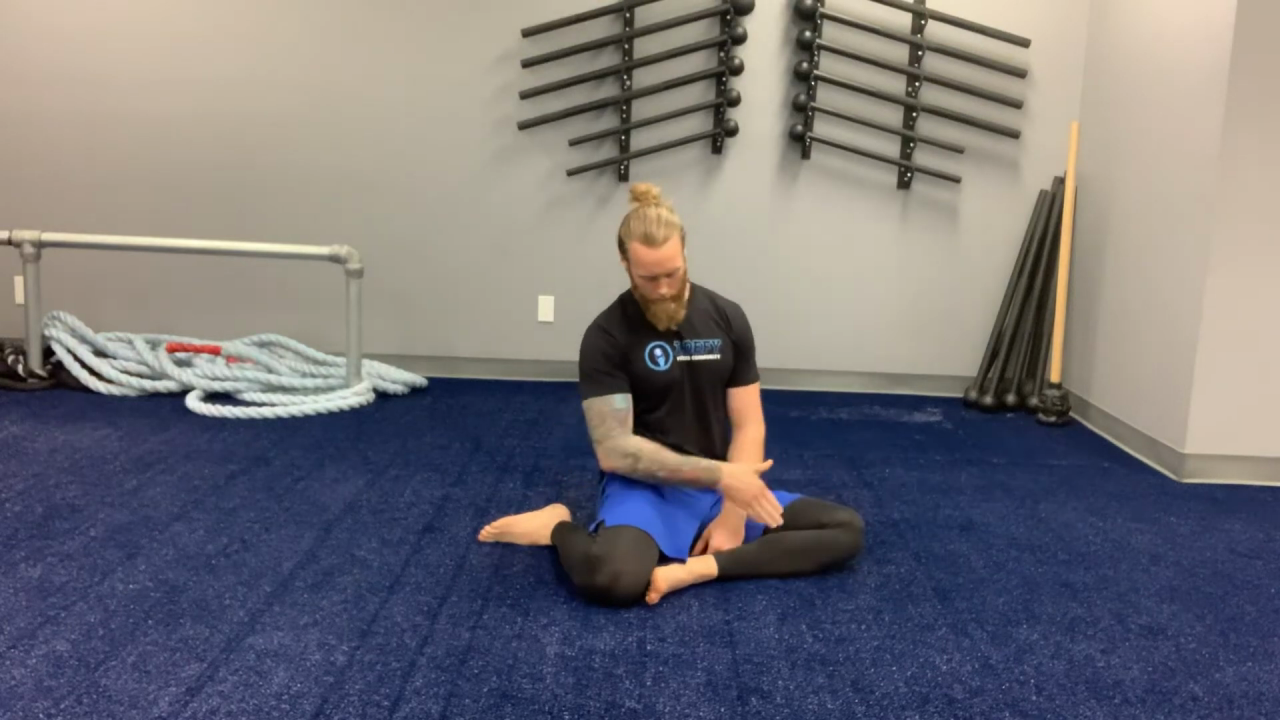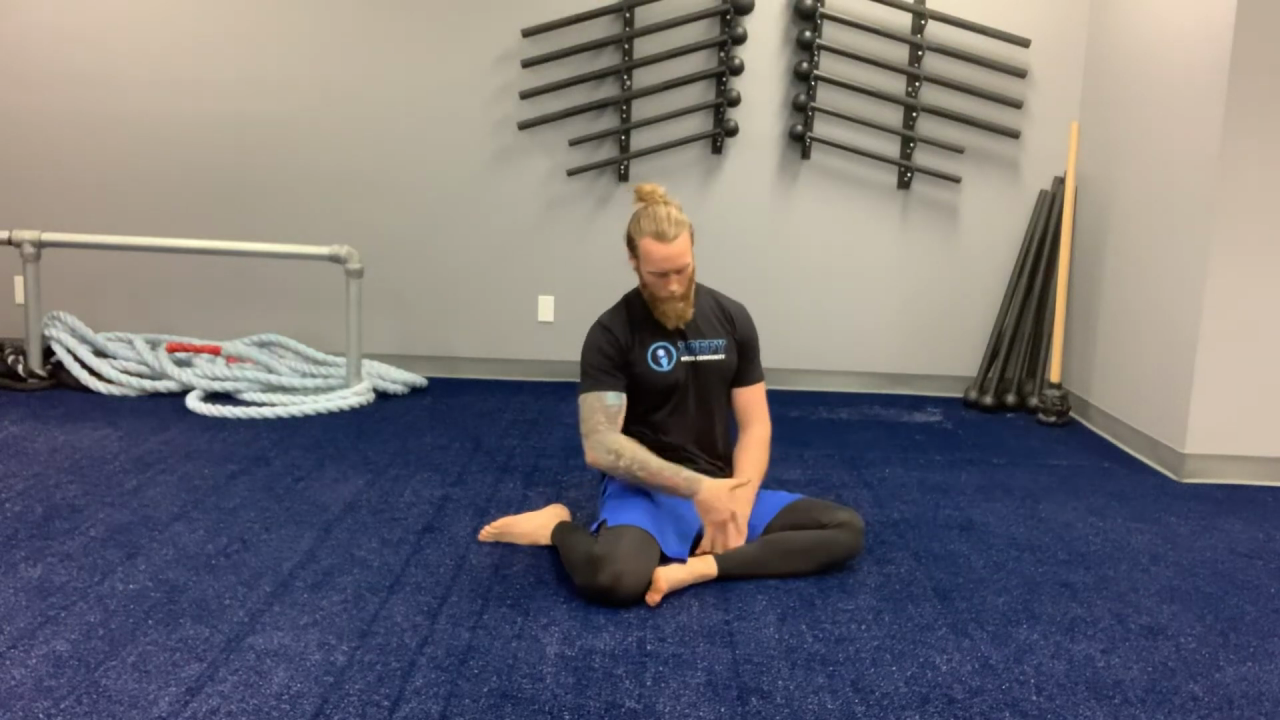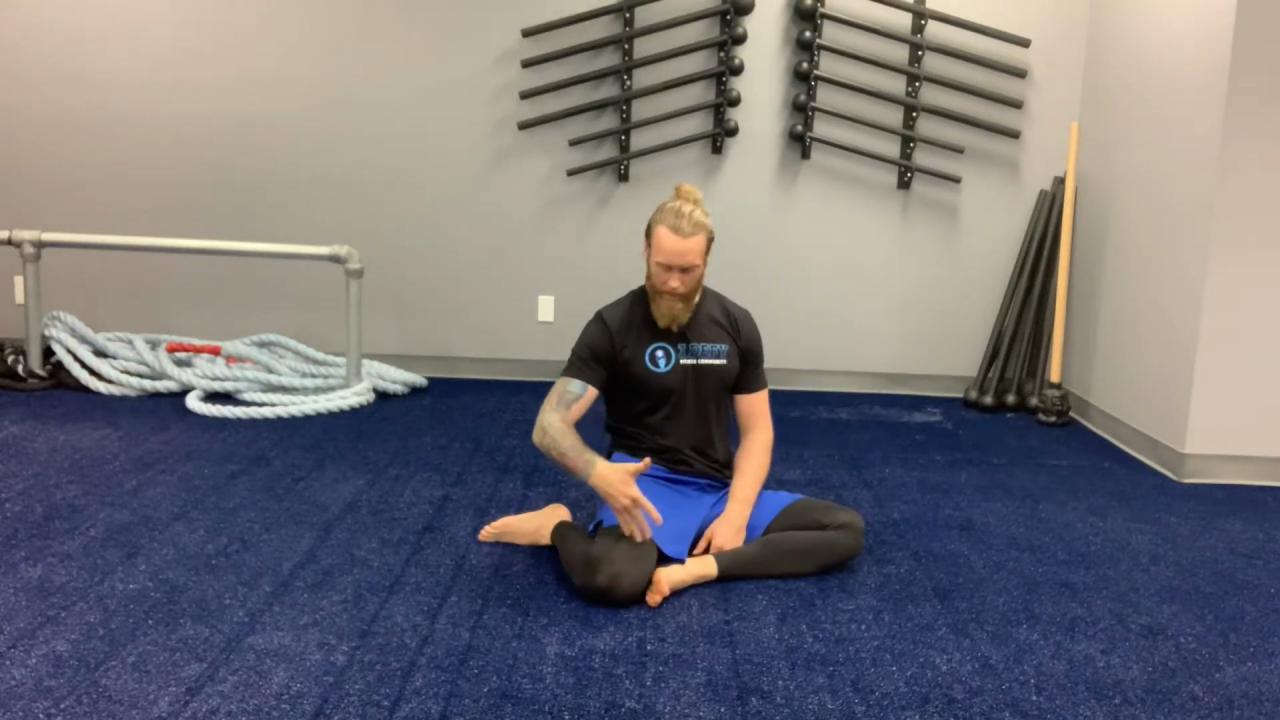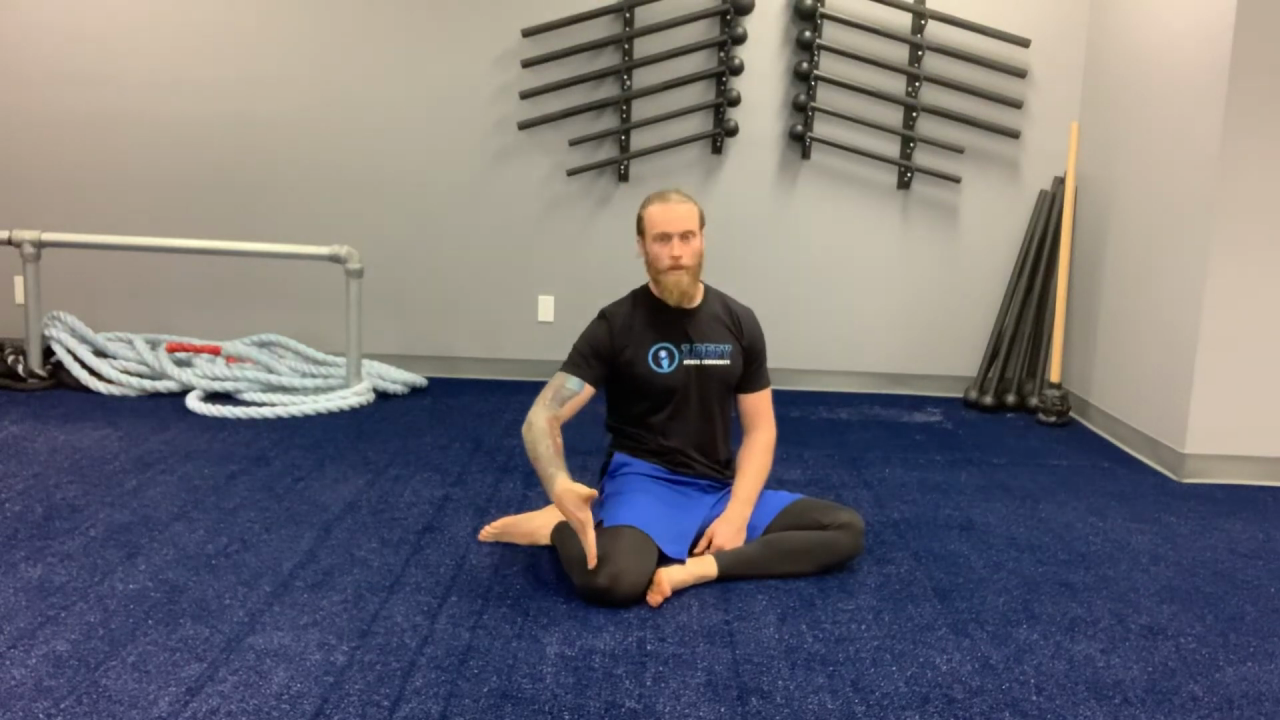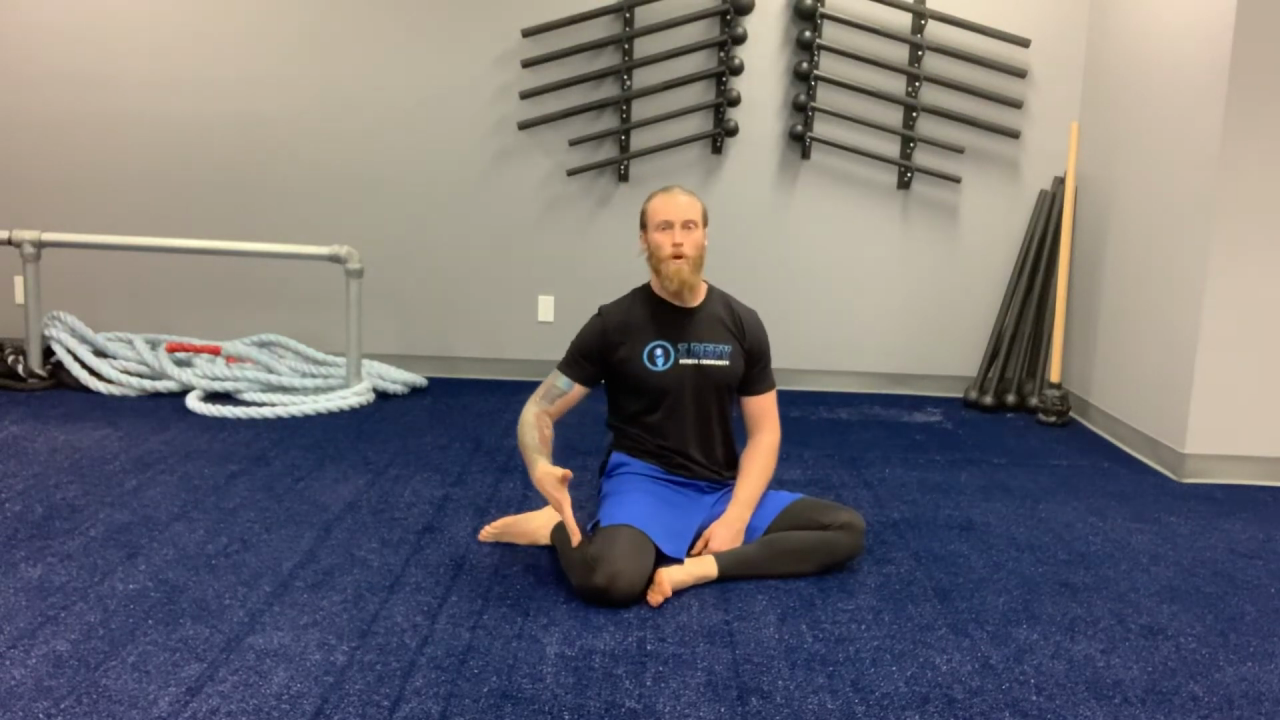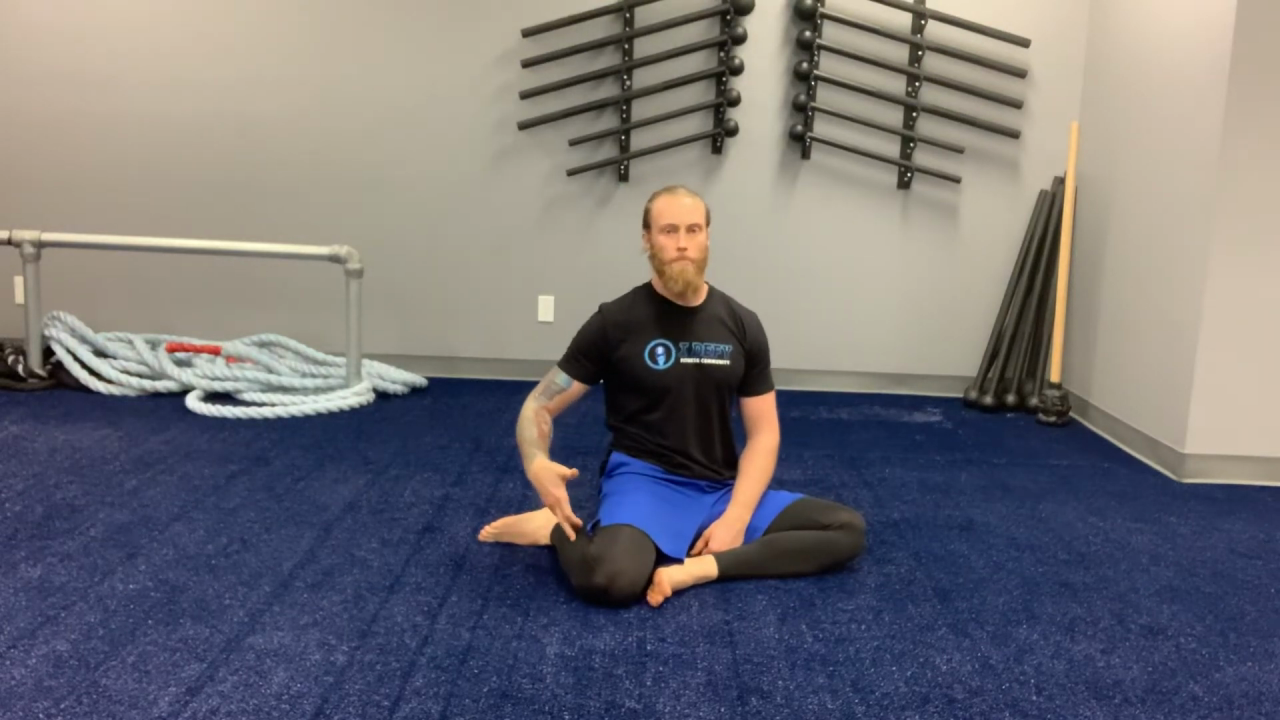
dt=0.4s
person 1, frame 1
left shoulder: (727, 318)
right shoulder: (606, 336)
left elbow: (748, 426)
right elbow: (614, 451)
left wrist: (733, 512)
right wrist: (720, 475)
left hip: (717, 491)
right hip: (644, 488)
left knee: (846, 528)
right knee: (615, 578)
left ankle: (693, 569)
right ankle: (558, 527)
person 1, frame 2
left shoulder: (731, 318)
right shoulder: (612, 333)
left elbow: (754, 426)
right elbow: (601, 446)
left wrist: (736, 511)
right wrist: (696, 487)
left hip: (717, 489)
right hip: (651, 488)
left knee: (846, 529)
right knee: (616, 578)
left ankle: (693, 569)
right ankle: (556, 527)
person 1, frame 3
left shoulder: (736, 324)
right shoulder: (612, 327)
left elbow: (756, 432)
right elbow: (550, 424)
left wrist: (736, 515)
right wrist: (597, 472)
left hip: (719, 489)
right hip: (647, 485)
left knee: (847, 530)
right knee: (612, 578)
left ankle: (696, 568)
right ankle: (558, 527)
person 1, frame 4
left shoulder: (738, 321)
right shoulder: (615, 326)
left elbow: (759, 430)
right elbow: (542, 418)
left wrist: (737, 513)
right wrist: (559, 487)
left hip: (721, 488)
right hip: (646, 482)
left knee: (847, 528)
right knee: (614, 579)
left ankle: (696, 568)
right ankle: (555, 527)
person 1, frame 5
left shoulder: (742, 323)
right shoulder: (614, 324)
left elbow: (764, 433)
right elbow: (540, 410)
left wrist: (736, 517)
right wrist: (539, 469)
left hip: (722, 489)
right hip: (644, 482)
left knee: (848, 529)
right knee: (611, 579)
left ankle: (696, 568)
right ankle: (555, 527)
person 1, frame 6
left shoulder: (742, 324)
right shoulder: (615, 322)
left elbow: (763, 434)
right elbow: (539, 406)
left wrist: (736, 517)
right wrist: (537, 464)
left hip: (721, 489)
right hip: (644, 481)
left knee: (848, 529)
right knee: (611, 578)
left ankle: (695, 569)
right ankle: (556, 529)
